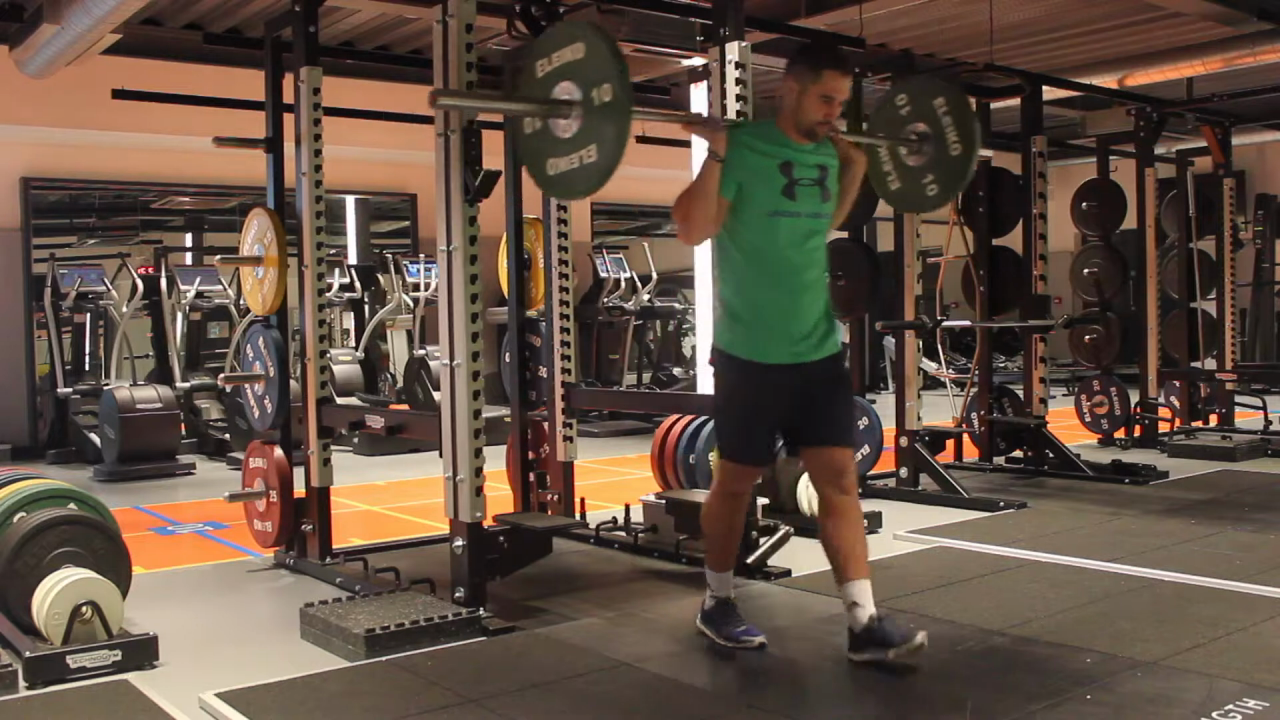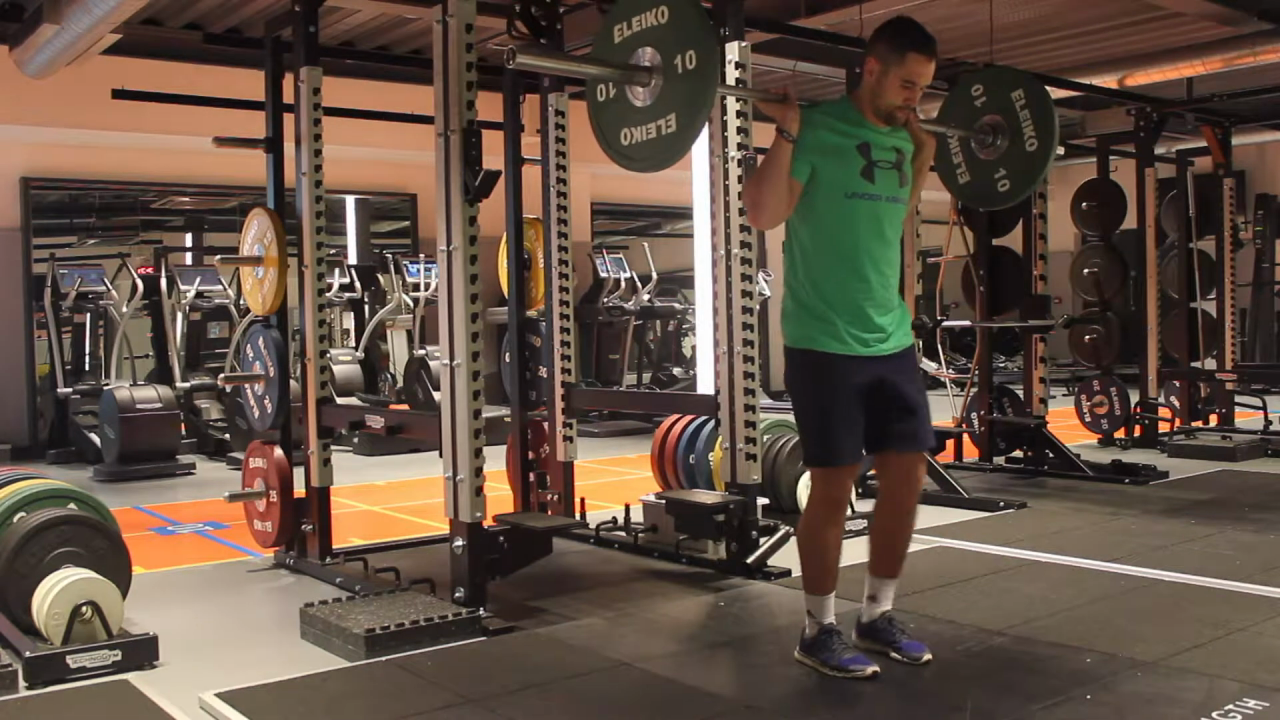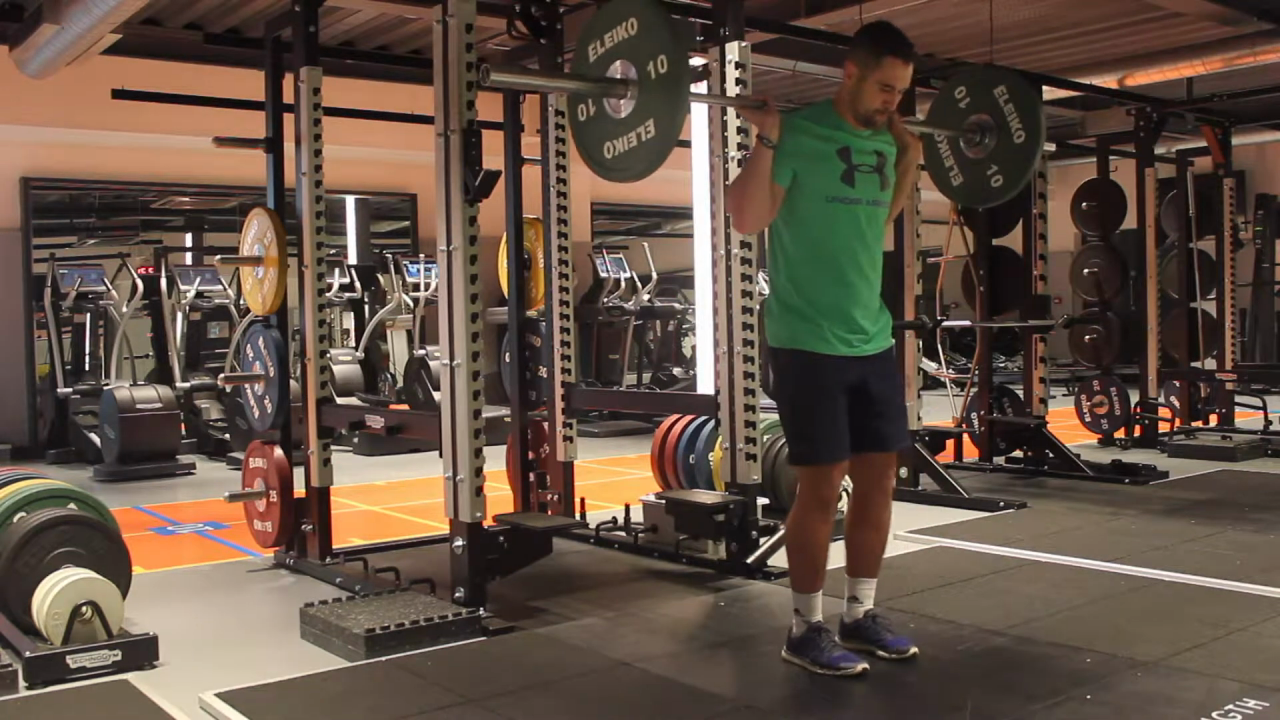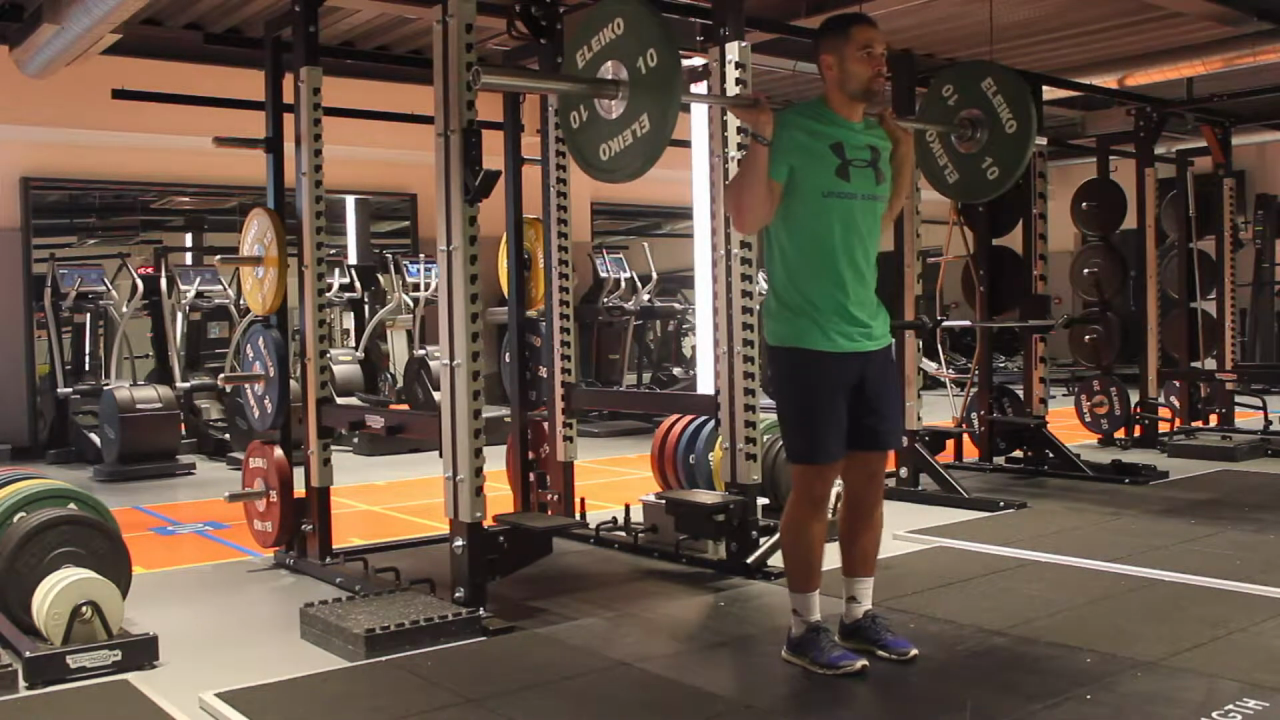
dt=1s
person 1, frame 1
left shoulder: (826, 154)
right shoulder: (744, 147)
right elbow: (694, 229)
left wrist: (853, 168)
right wrist: (715, 153)
left hip: (818, 348)
right hip: (751, 353)
left knee: (840, 477)
right knee: (737, 481)
left ankle: (865, 623)
right ankle: (717, 603)
person 1, frame 2
left shoulder: (899, 139)
right shoulder: (818, 129)
right elbow: (764, 212)
left wrist: (923, 154)
right wrist: (786, 132)
left hip: (891, 340)
right hip: (824, 344)
left knee: (906, 481)
right knee: (835, 486)
left ankle: (876, 616)
right ankle: (819, 630)
person 1, frame 3
left shoulder: (884, 142)
right shoulder: (799, 132)
right elbow: (747, 218)
left wrist: (909, 156)
right wrist: (767, 136)
left hip: (872, 339)
right hip: (809, 343)
left knee: (878, 478)
right knee: (822, 483)
left ankle: (860, 615)
right ankle: (806, 628)
person 1, frame 4
left shoulder: (876, 139)
right shoulder: (792, 130)
right elbow: (747, 217)
left wrist: (904, 152)
right wrist: (759, 136)
left hip: (870, 336)
right hip: (808, 341)
left knee: (869, 478)
right knee: (816, 483)
left ankle: (859, 615)
right ankle: (806, 628)
